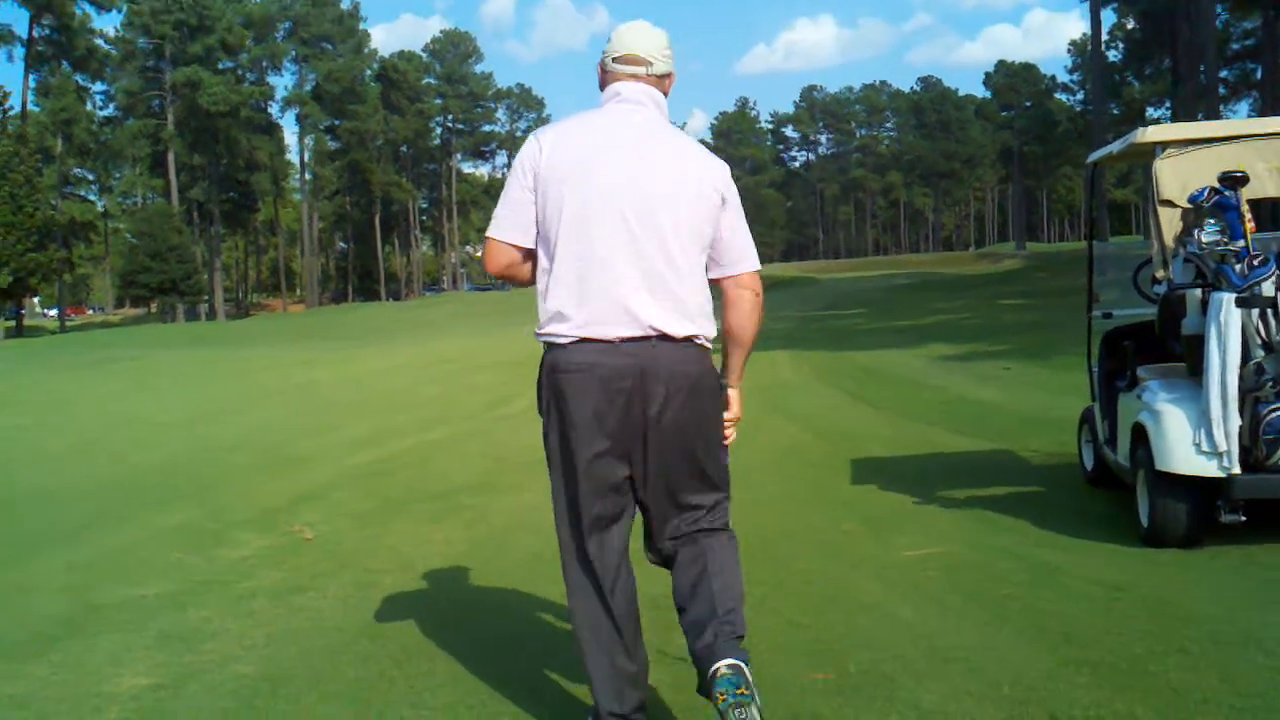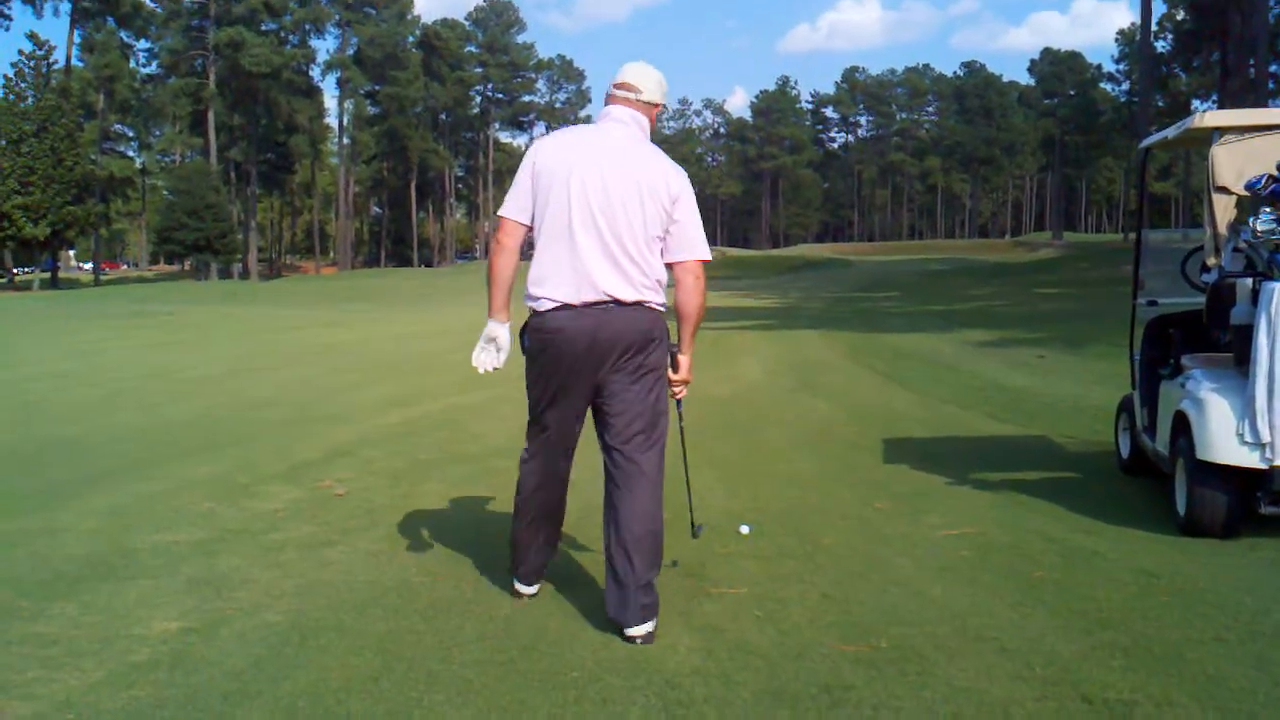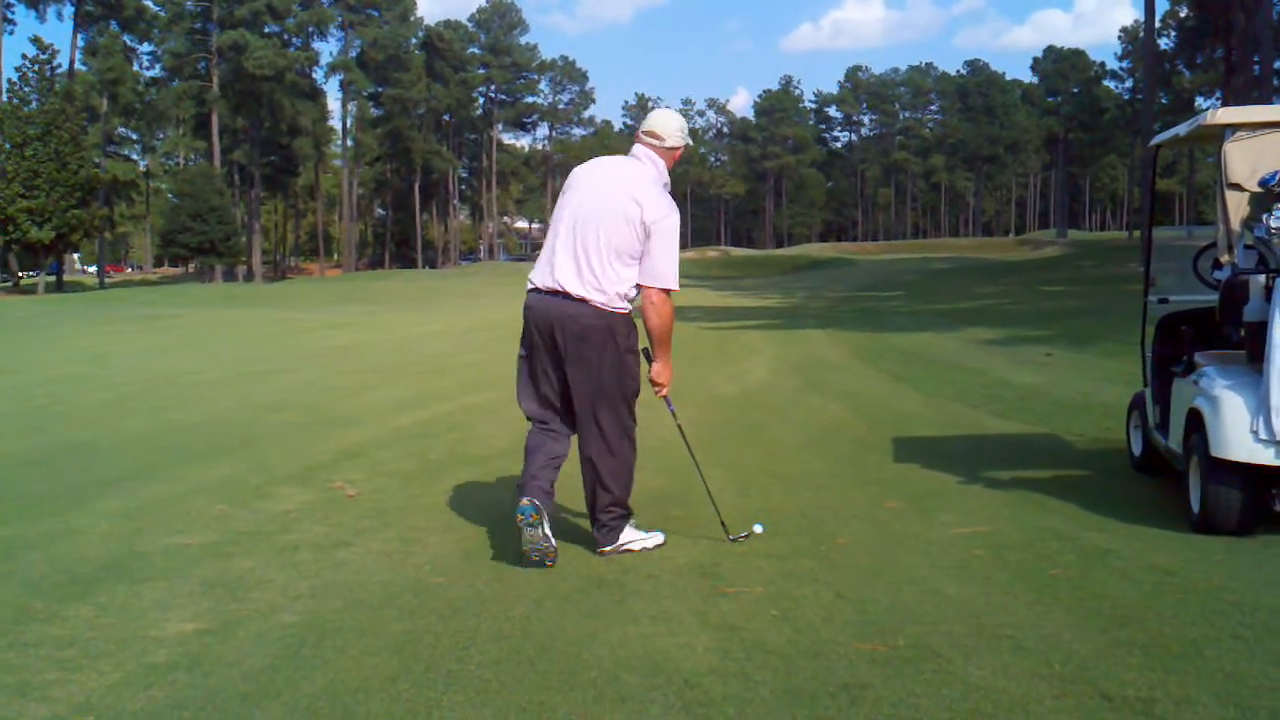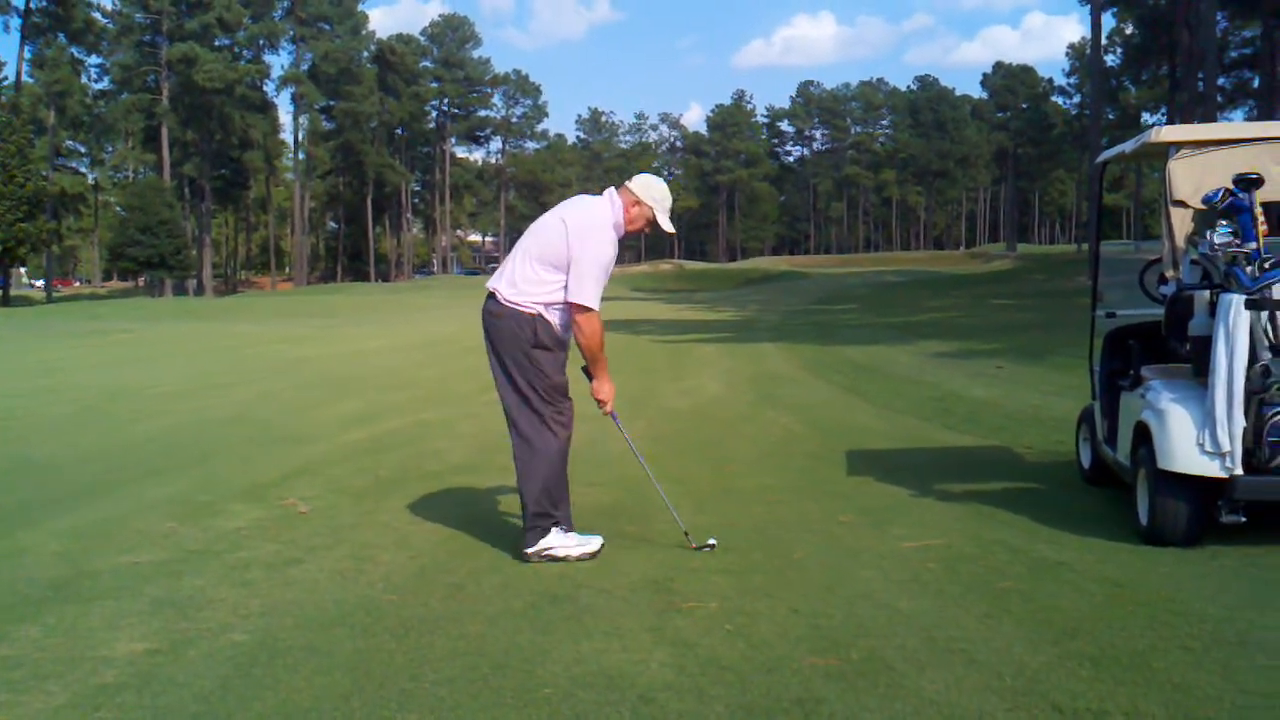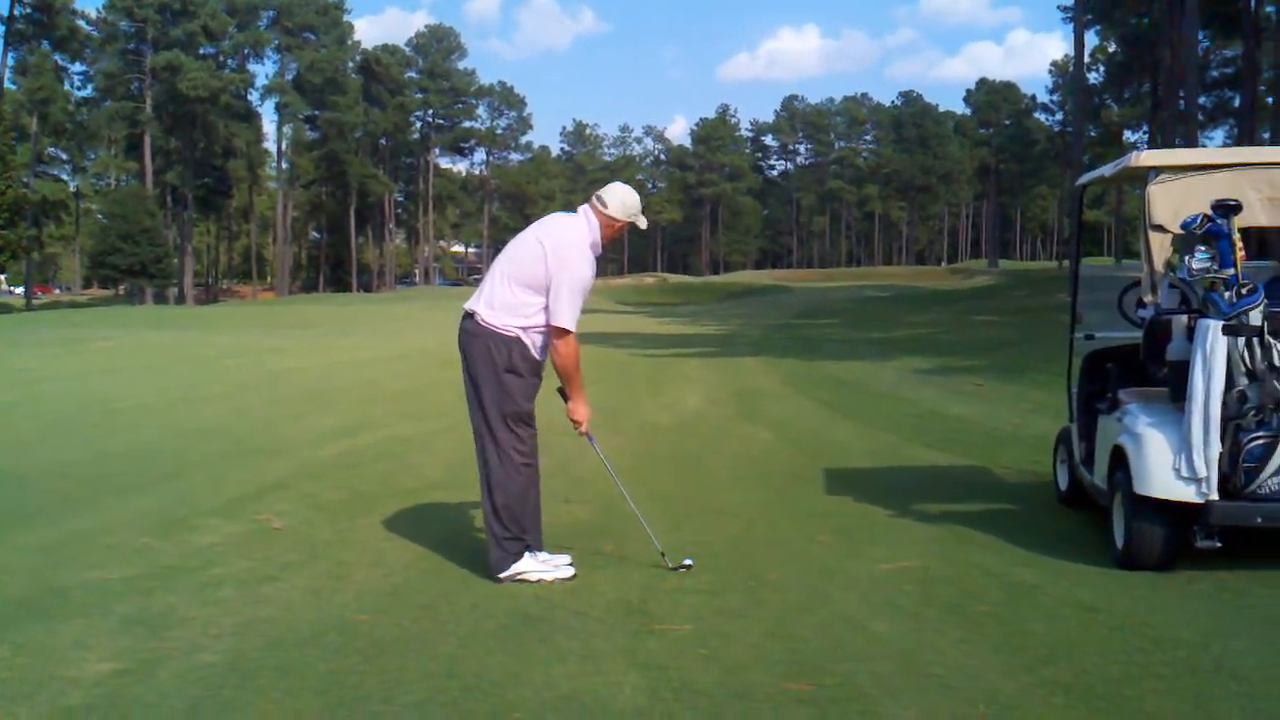
dt=1s
person 1, frame 1
left shoulder: (548, 144)
right shoulder: (704, 162)
left elbow: (500, 260)
right elbow: (744, 289)
right wrist: (732, 384)
left hip: (581, 366)
right hip: (681, 367)
left knee: (594, 545)
right knee: (697, 525)
right ankle: (726, 659)
person 1, frame 2
left shoulder: (549, 148)
right shoulder: (668, 172)
left elbow: (506, 238)
right elbow: (690, 274)
left wrist: (497, 320)
right wrist: (685, 351)
left hip: (557, 324)
right hip: (637, 328)
left knee: (548, 453)
right knee: (636, 464)
left ankle: (530, 569)
right ankle: (635, 607)
person 1, frame 3
left shoulder: (586, 170)
right shoulder: (660, 205)
right elbow: (655, 295)
right wrist: (662, 359)
left hip: (541, 305)
right hip: (599, 319)
left knee: (549, 420)
right knee: (608, 429)
left ankle: (533, 502)
right ankle: (612, 529)
person 1, frame 4
left shoulder: (588, 207)
right shoulder: (599, 232)
right elbow: (583, 314)
right wrist: (601, 376)
left hip: (514, 315)
right hip: (522, 322)
left knee: (541, 423)
right knee: (548, 424)
left ankle: (546, 526)
right ankle: (542, 533)
person 1, frame 5
left shoulder: (563, 225)
right shoulder: (576, 253)
right elbow: (562, 336)
right wrist: (577, 398)
left hip: (492, 336)
right hip: (500, 343)
left knee: (517, 448)
right knee: (511, 450)
left ankle: (523, 547)
right ankle: (513, 558)
